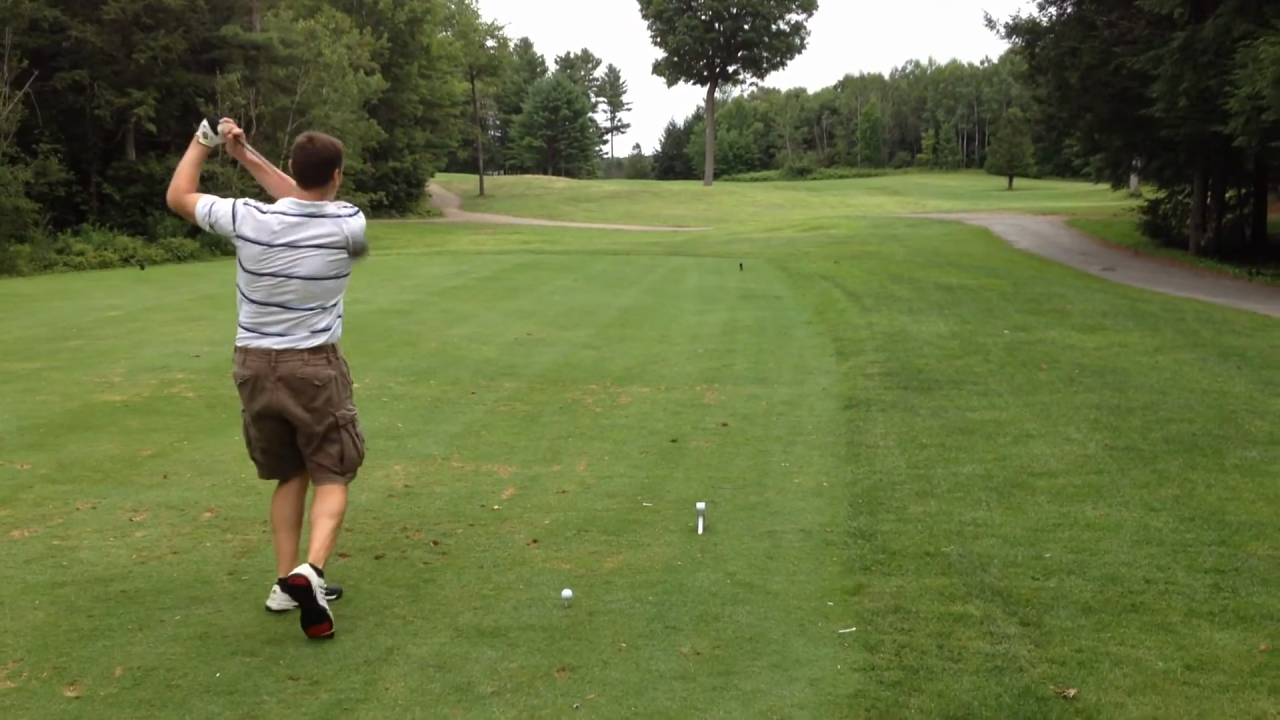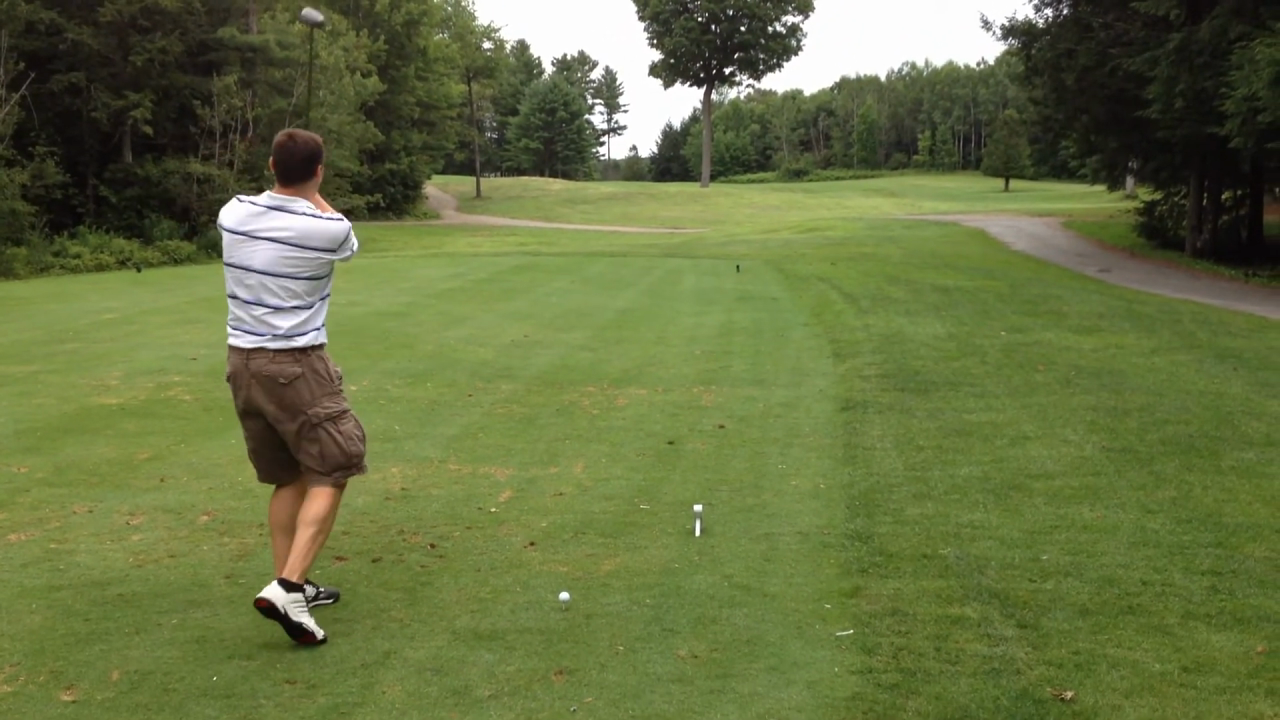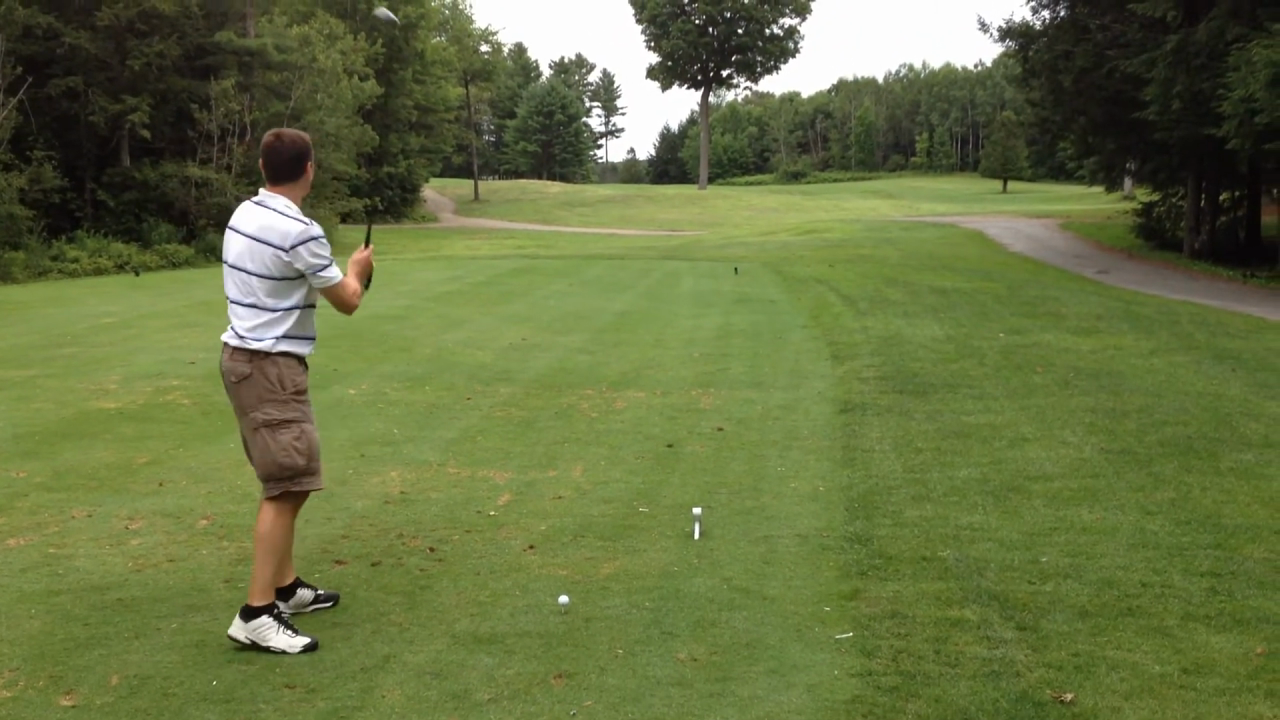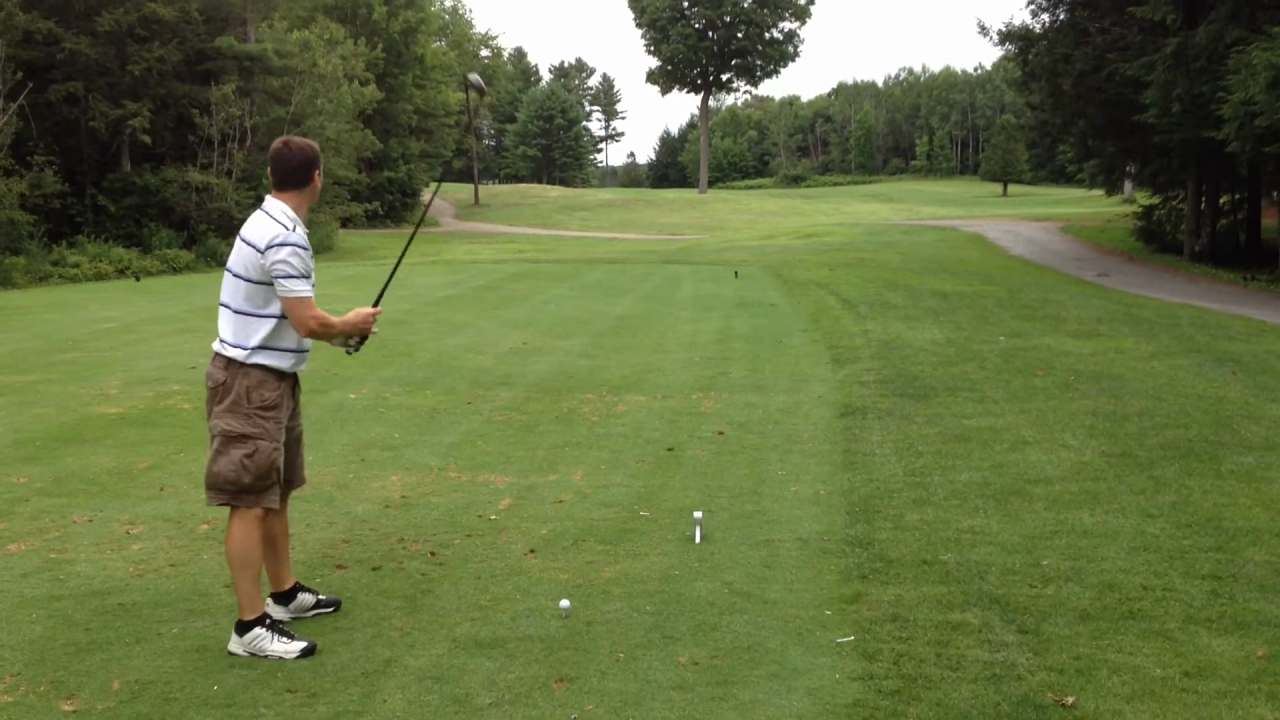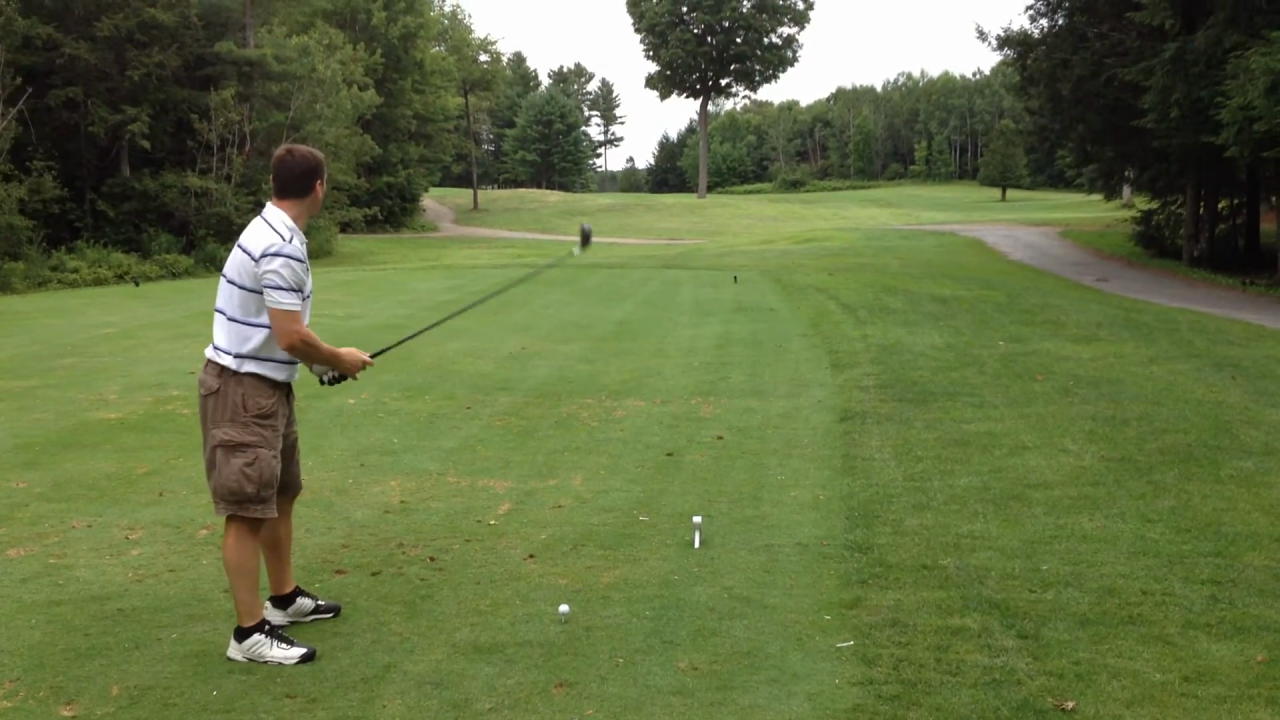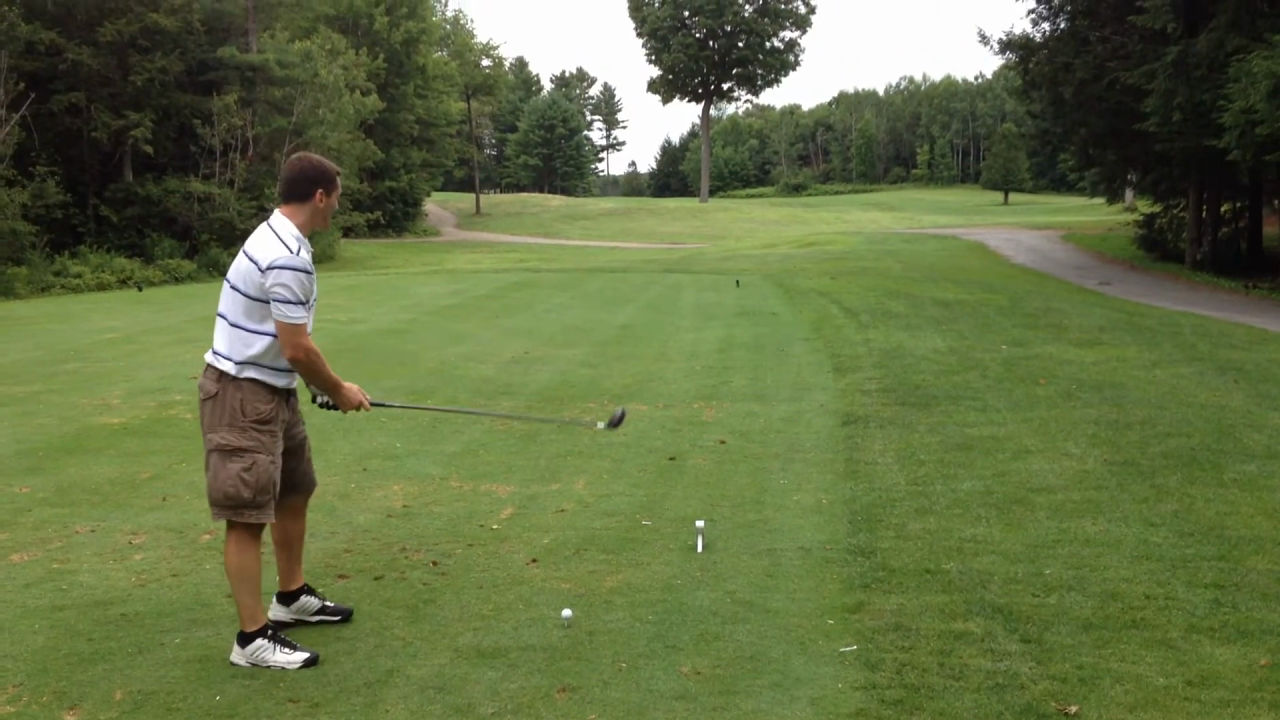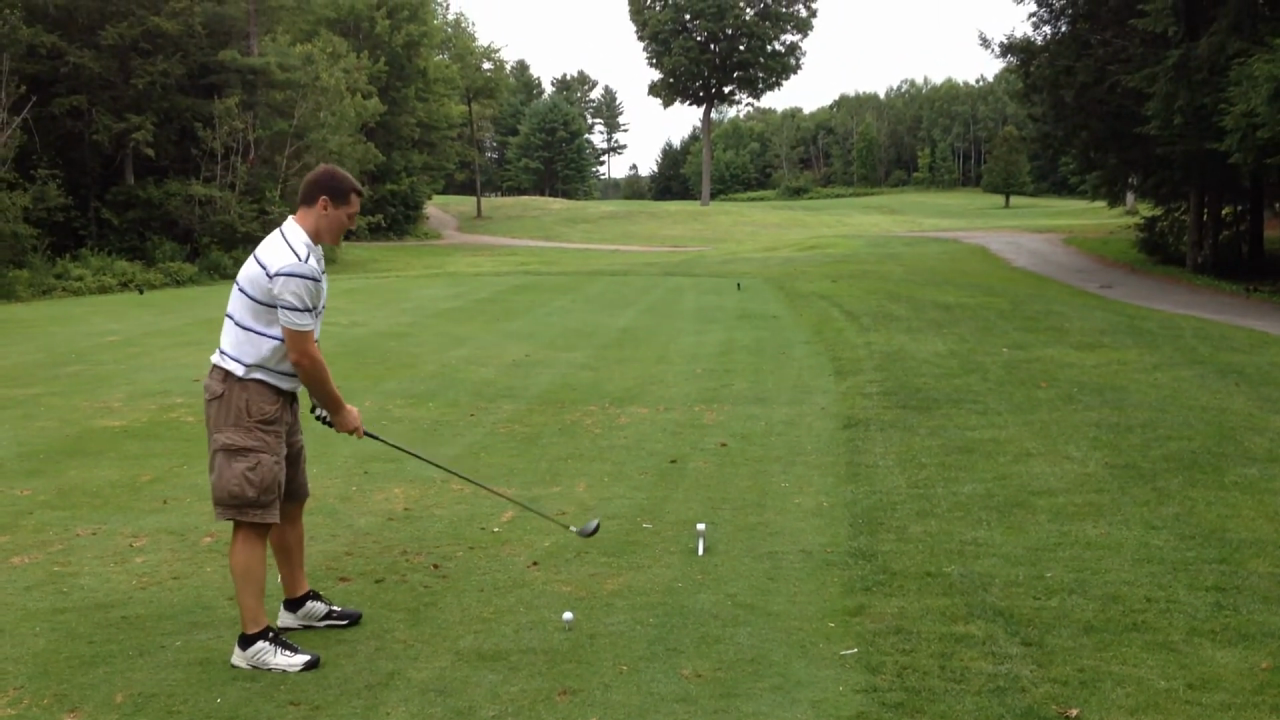
dt=0.2s
person 1, frame 1
left shoulder: (248, 219)
right shoulder: (351, 224)
left elbow: (178, 196)
left wrist: (205, 138)
right wrist: (245, 152)
left hip: (255, 364)
right hip: (314, 366)
left knee: (288, 474)
right knee: (332, 474)
left ankle: (288, 579)
right ankle: (311, 571)
person 1, frame 2
left shoulder: (235, 212)
right shoulder: (325, 228)
left wrist: (292, 192)
right wrist: (315, 197)
left hip: (245, 362)
right hip: (294, 365)
left knee: (291, 477)
right knee: (331, 472)
left ankle: (289, 582)
right ankle: (286, 587)
person 1, frame 3
left shoulder: (247, 213)
right shoulder: (300, 232)
right elbow: (345, 301)
left wrist: (340, 273)
right wrist: (359, 268)
left hip: (253, 360)
right hip: (270, 368)
left knee: (285, 482)
right knee: (288, 486)
left ankle: (283, 588)
right ankle: (255, 614)
person 1, frame 4
left shoulder: (268, 221)
right shoulder: (285, 238)
right elbow: (306, 323)
left wrist: (340, 329)
right wrist: (354, 323)
left hip: (268, 375)
right hip: (251, 379)
left knee: (276, 492)
right knee: (250, 500)
left ankle: (284, 594)
right ankle: (250, 626)
person 1, frame 5
left shoulder: (271, 229)
right shoulder: (281, 248)
right elbow: (291, 338)
left wrist: (325, 360)
right wrist: (342, 360)
left hip: (265, 383)
right hip: (244, 386)
left knee: (279, 495)
right knee: (248, 508)
left ankle: (283, 598)
right ankle: (249, 632)
person 1, frame 6
left shoulder: (278, 234)
right shoulder: (288, 259)
right elbow: (297, 350)
left wrist: (325, 384)
right wrist: (340, 392)
left hip: (267, 389)
right hip: (243, 392)
left knee: (294, 494)
right knee: (248, 514)
left ankle: (291, 597)
right ankle: (253, 637)
person 1, frame 7
left shoulder: (301, 247)
right shoulder: (295, 266)
left elbow: (303, 343)
right elbow: (302, 355)
left wrist: (326, 400)
right wrist: (339, 410)
left hip: (271, 392)
right hip: (246, 393)
left knee: (288, 501)
right knee: (255, 516)
left ankle: (299, 602)
right ankle: (254, 639)
